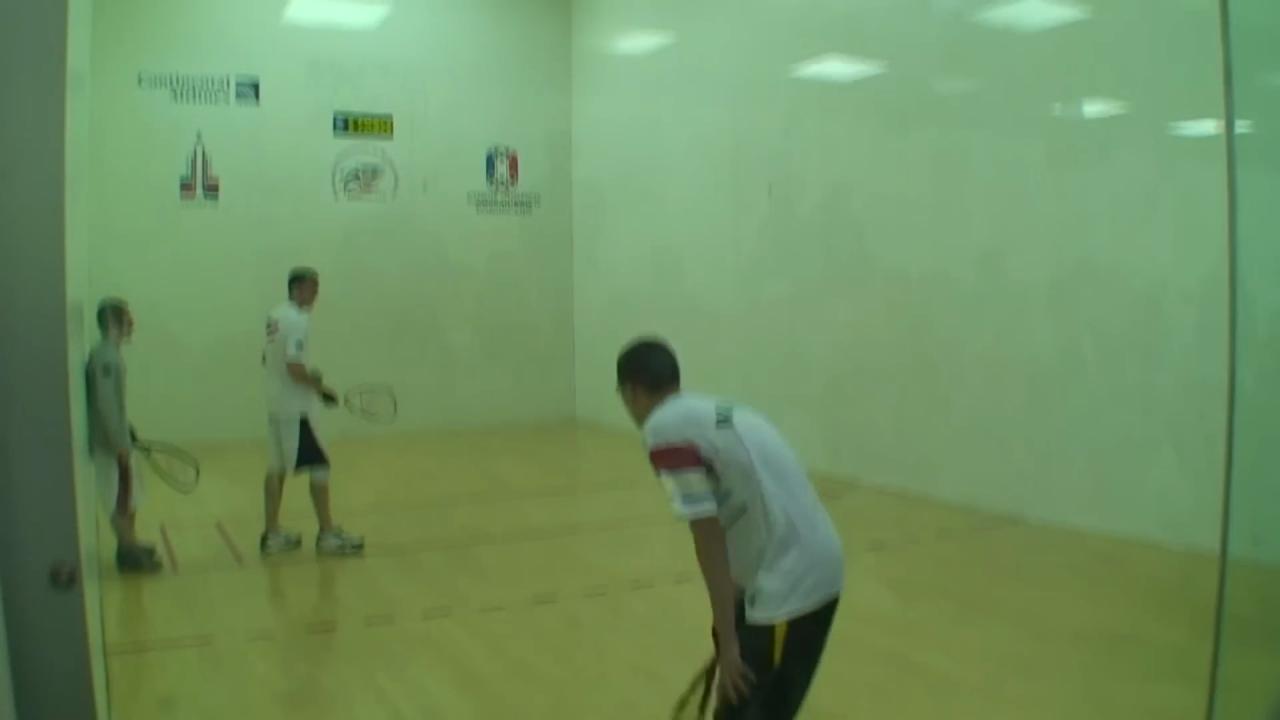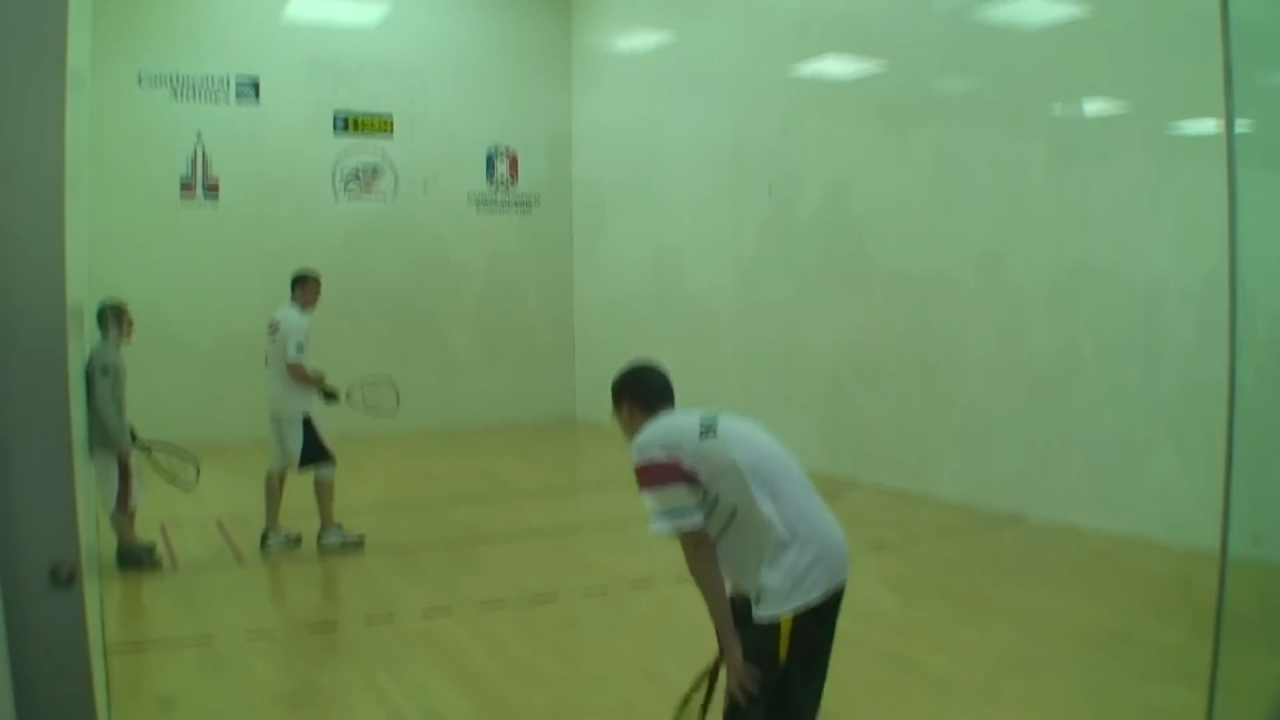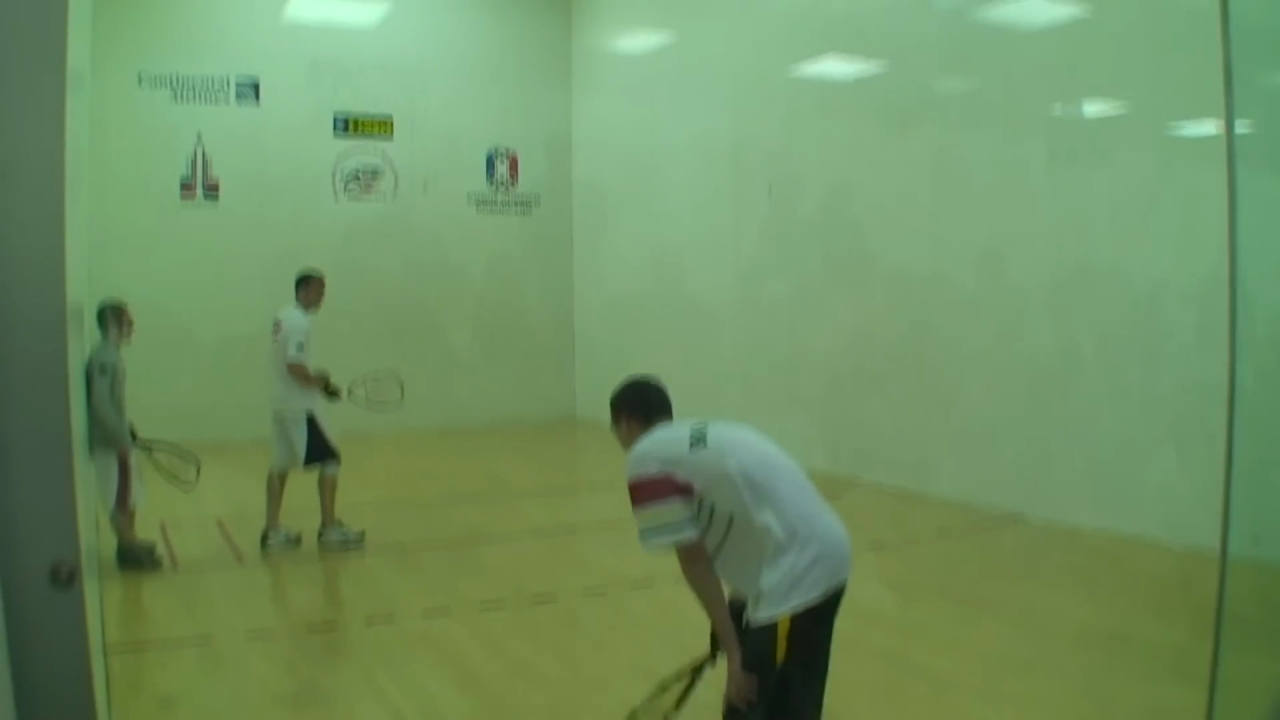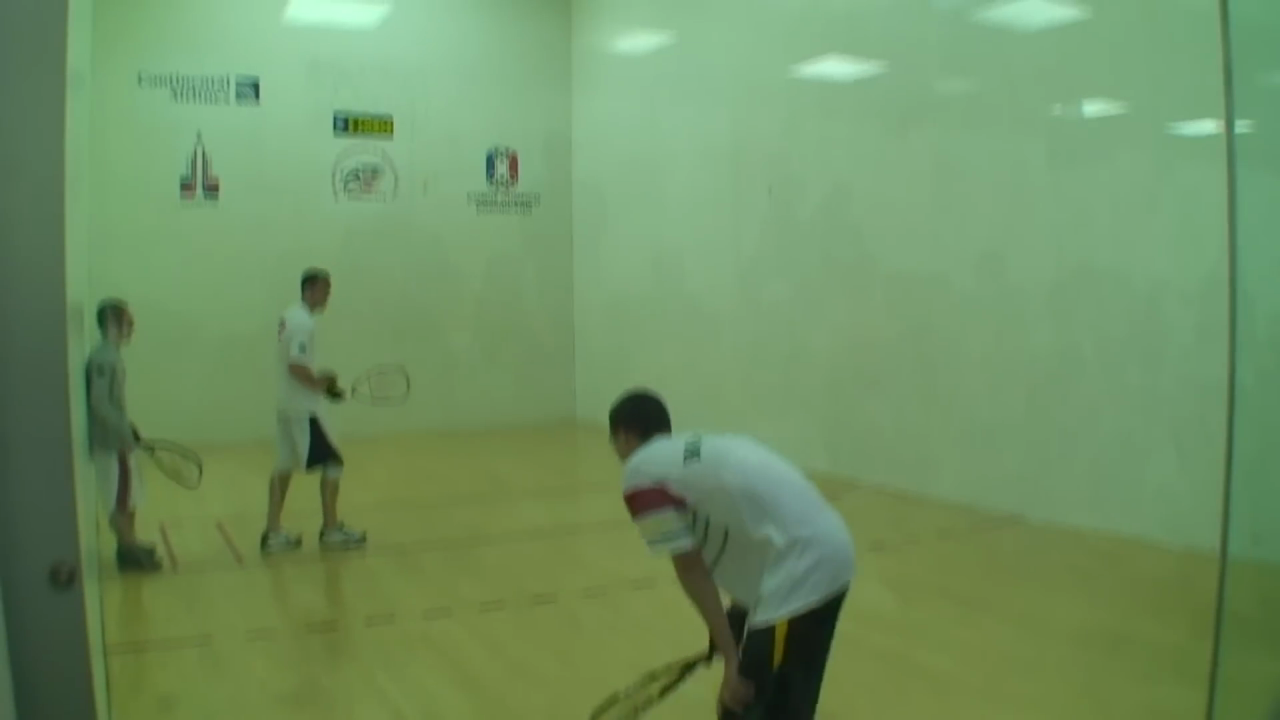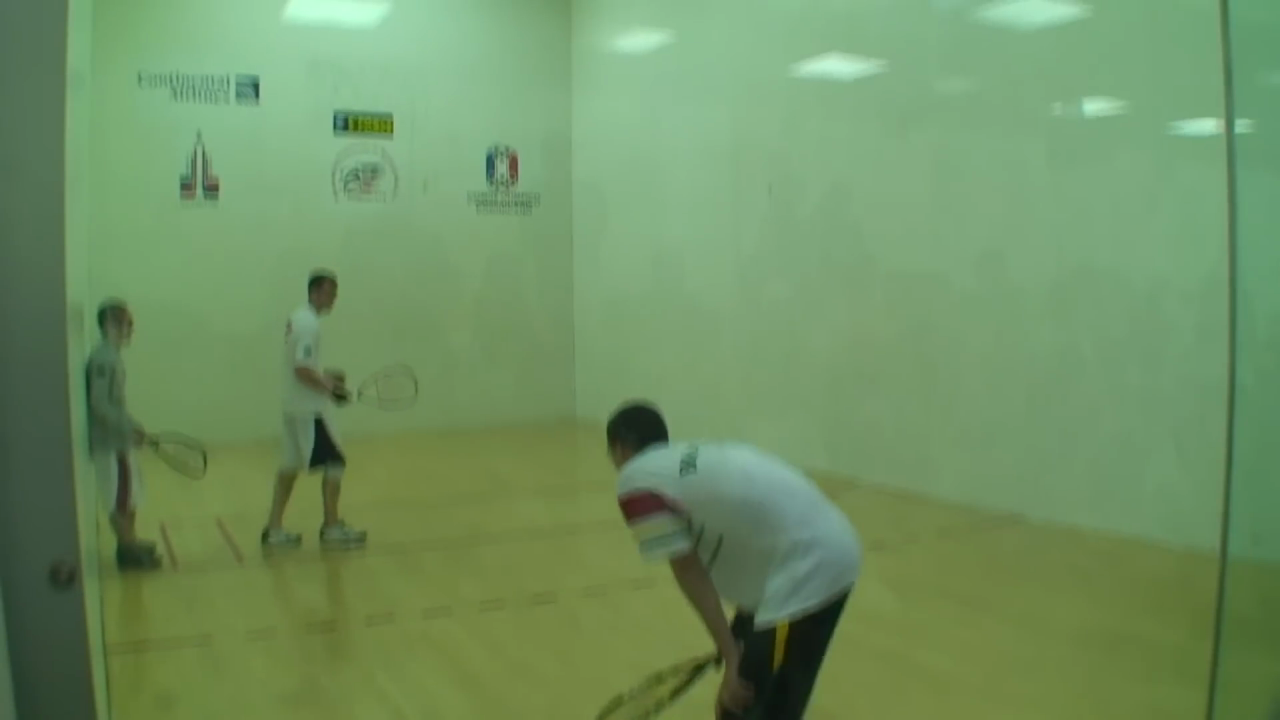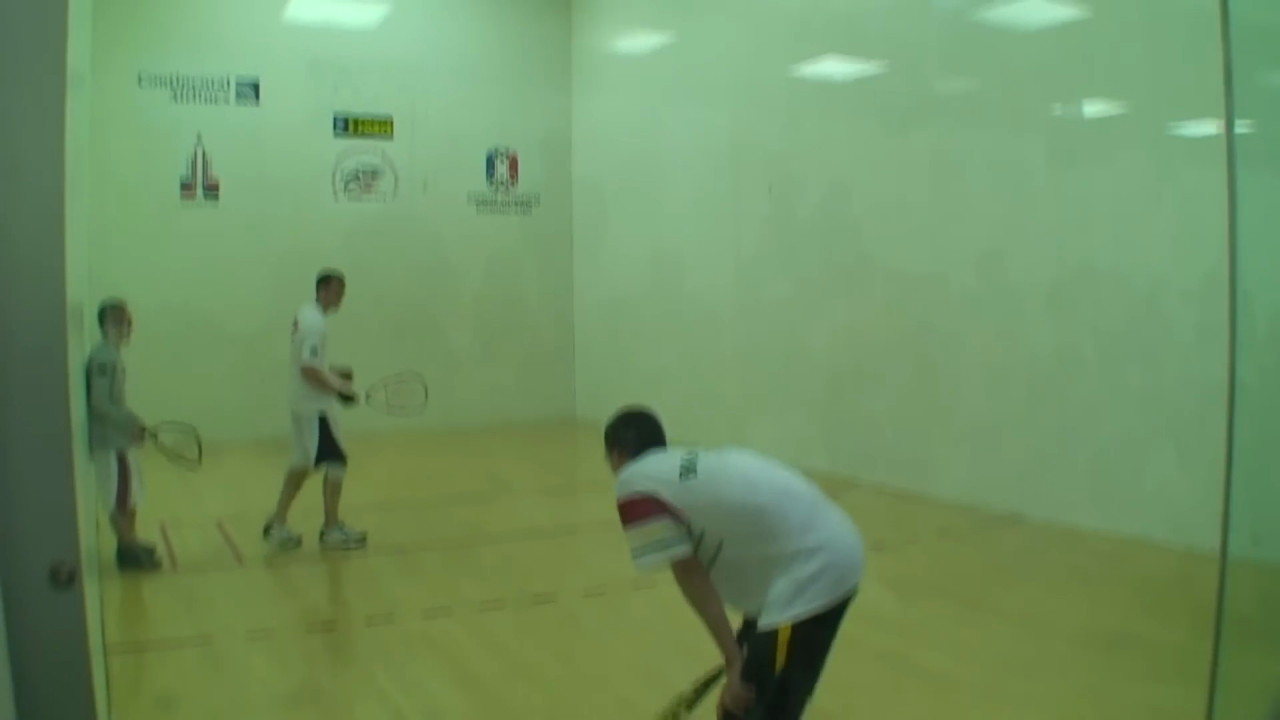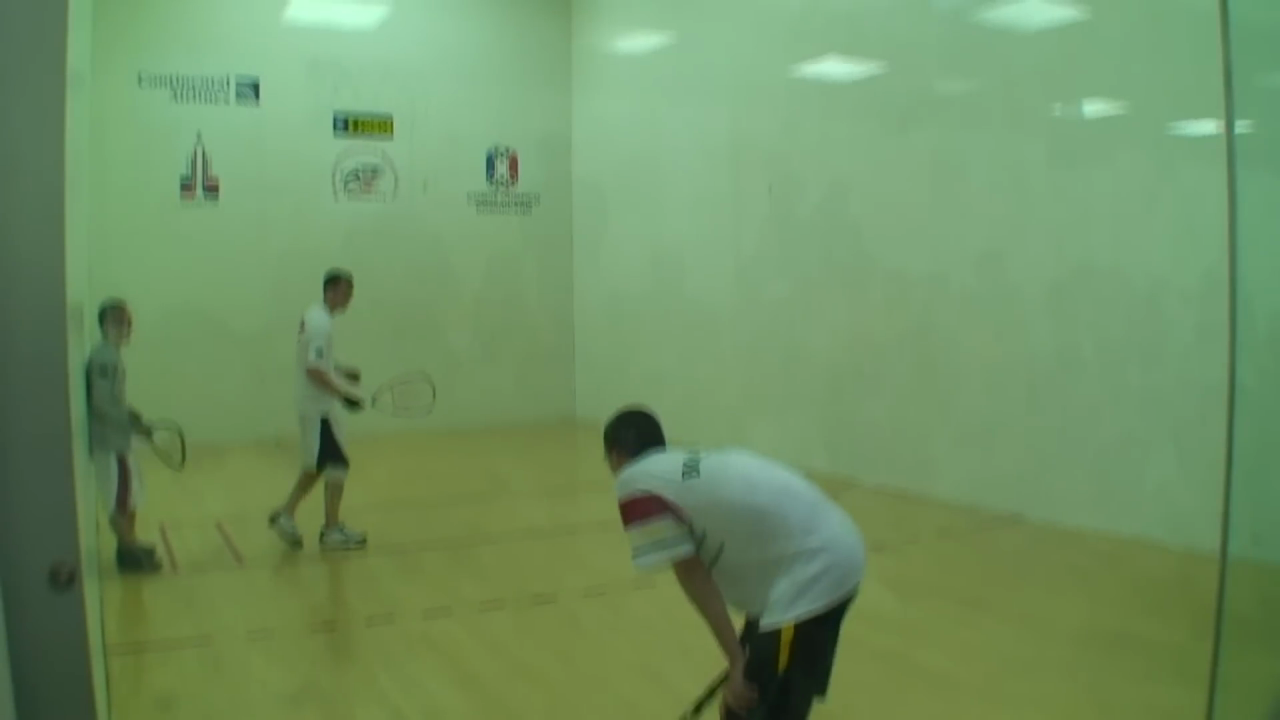
dt=0.1s
person 1, frame 1
left shoulder: (665, 428)
right shoulder: (712, 409)
left elbow: (709, 537)
left wrist: (730, 644)
left hip: (793, 581)
right hip: (813, 564)
person 1, frame 2
left shoulder: (650, 445)
right shoulder: (705, 425)
left elbow: (697, 546)
left wrist: (731, 646)
left hip: (798, 573)
right hip: (817, 554)
person 1, frame 3
left shoulder: (645, 458)
right shoulder: (701, 438)
left elbow: (693, 559)
left wrist: (734, 654)
left hip: (802, 566)
right hip: (821, 548)
person 1, frame 4
left shoulder: (641, 470)
right shoulder: (699, 452)
left elbow: (689, 566)
left wrist: (731, 658)
left hip: (803, 570)
right hip: (824, 551)
person 1, frame 5
left shoulder: (635, 480)
right shoulder: (696, 460)
left elbow: (687, 569)
left wrist: (731, 659)
left hip: (809, 567)
right hip: (830, 547)
person 1, frame 6
left shoulder: (634, 483)
right shoulder: (694, 466)
left elbow: (689, 573)
left wrist: (734, 663)
left hip: (811, 569)
right hip: (835, 549)
person 1, frame 7
left shoulder: (635, 483)
right shoulder: (695, 467)
left elbow: (691, 573)
left wrist: (737, 661)
left hip: (813, 569)
right hip: (834, 549)
person 2, frame 1
left shoulder: (276, 316)
right shoulder: (297, 321)
right elbow: (294, 366)
right wrist: (319, 387)
left hip: (276, 406)
right hip: (295, 409)
left knee: (277, 468)
right knee: (319, 466)
left ankle: (272, 534)
right ankle: (328, 534)
person 2, frame 2
left shoulder: (278, 317)
right shoulder: (297, 322)
right elbow: (294, 368)
left wrist: (311, 378)
right wrist: (321, 387)
left hip: (278, 405)
right hip: (296, 408)
left knee: (278, 467)
right knee: (324, 463)
left ankle: (272, 533)
right ankle: (329, 531)
person 2, frame 3
left shoulder: (284, 316)
right shoulder: (299, 322)
right elbow: (295, 367)
left wrist: (315, 377)
right wrist: (321, 384)
left hip: (282, 405)
right hip: (300, 407)
left knee: (280, 466)
right knee: (330, 461)
left ankle: (272, 532)
right ankle: (330, 529)
person 2, frame 4
left shoulder: (290, 316)
right shoulder: (303, 322)
right elbow: (296, 368)
left wrist: (319, 377)
right wrist: (324, 385)
left hip: (287, 406)
right hip: (304, 409)
left knee: (283, 468)
right knee: (332, 463)
left ankle: (273, 533)
right ankle: (331, 530)
person 2, frame 5
left shoulder: (300, 317)
right shoulder: (308, 325)
right elbow: (302, 370)
left wrist: (328, 375)
right wrist: (331, 389)
left hip: (294, 405)
right hip: (310, 408)
left knee: (291, 466)
right knee: (334, 463)
left ankle: (274, 530)
right ankle: (332, 528)
person 2, frame 6
left shoulder: (307, 315)
right shoulder: (315, 323)
right elbow: (308, 370)
left wrist: (333, 371)
right wrist: (338, 390)
left hip: (303, 403)
right hip: (315, 406)
left knee: (303, 463)
right knee: (336, 462)
left ankle: (277, 525)
right ankle: (332, 529)
person 2, frame 7
left shoulder: (315, 314)
right shoulder: (322, 324)
right elbow: (314, 371)
left wrist: (342, 370)
right wrist: (345, 395)
left hip: (312, 403)
right hip: (321, 406)
left knee: (318, 463)
right knee: (338, 464)
left ankle: (286, 514)
right ankle: (332, 530)
person 3, frame 1
left shoulder: (108, 354)
right shoulder: (106, 357)
right elbow: (105, 404)
left wrist: (126, 428)
right wrist: (119, 442)
left hip: (117, 440)
right hip: (110, 443)
left knee: (130, 496)
right knee: (121, 500)
left ankle: (130, 544)
right ankle: (128, 552)
person 3, frame 2
left shoulder: (108, 354)
right shoulder: (106, 357)
right elbow: (102, 403)
left wrist: (125, 428)
right wrist: (119, 440)
left hip: (116, 439)
right hip: (110, 443)
left knee: (129, 495)
right knee: (121, 498)
left ankle: (131, 543)
right ankle: (128, 550)
person 3, frame 3
left shoulder: (110, 354)
right shoulder: (105, 357)
right elbow: (100, 402)
left wrist: (127, 427)
right wrist: (120, 437)
left hip: (117, 440)
right hip: (110, 442)
left knee: (129, 495)
right knee: (120, 499)
left ankle: (131, 542)
right ankle: (128, 550)
person 3, frame 4
left shoulder: (110, 354)
right shoulder: (104, 358)
right elbow: (99, 402)
left wrist: (128, 426)
right wrist: (123, 435)
left hip: (116, 440)
right hip: (110, 443)
left knee: (129, 496)
right knee: (120, 500)
left ankle: (130, 544)
right ankle: (127, 551)
person 3, frame 5
left shoulder: (111, 355)
right shoulder: (104, 358)
right elbow: (98, 404)
left wrist: (131, 426)
right wrist: (128, 430)
left hip: (118, 440)
right hip: (110, 443)
left knee: (130, 496)
right knee: (120, 499)
left ankle: (130, 543)
right ankle: (128, 551)
person 3, frame 6
left shoulder: (111, 355)
right shoulder: (104, 357)
right elbow: (99, 403)
left wrist: (133, 420)
right wrist: (130, 424)
left hip: (118, 439)
right hip: (109, 441)
left knee: (130, 495)
right knee: (120, 498)
left ankle: (131, 543)
right ankle: (128, 551)
person 3, frame 7
left shoulder: (111, 355)
right shoulder: (104, 358)
right elbow: (101, 404)
left wrist: (131, 412)
right wrist: (133, 424)
left hip: (117, 440)
right hip: (109, 442)
left knee: (130, 496)
right knee: (120, 500)
left ankle: (130, 545)
right ankle: (128, 553)
